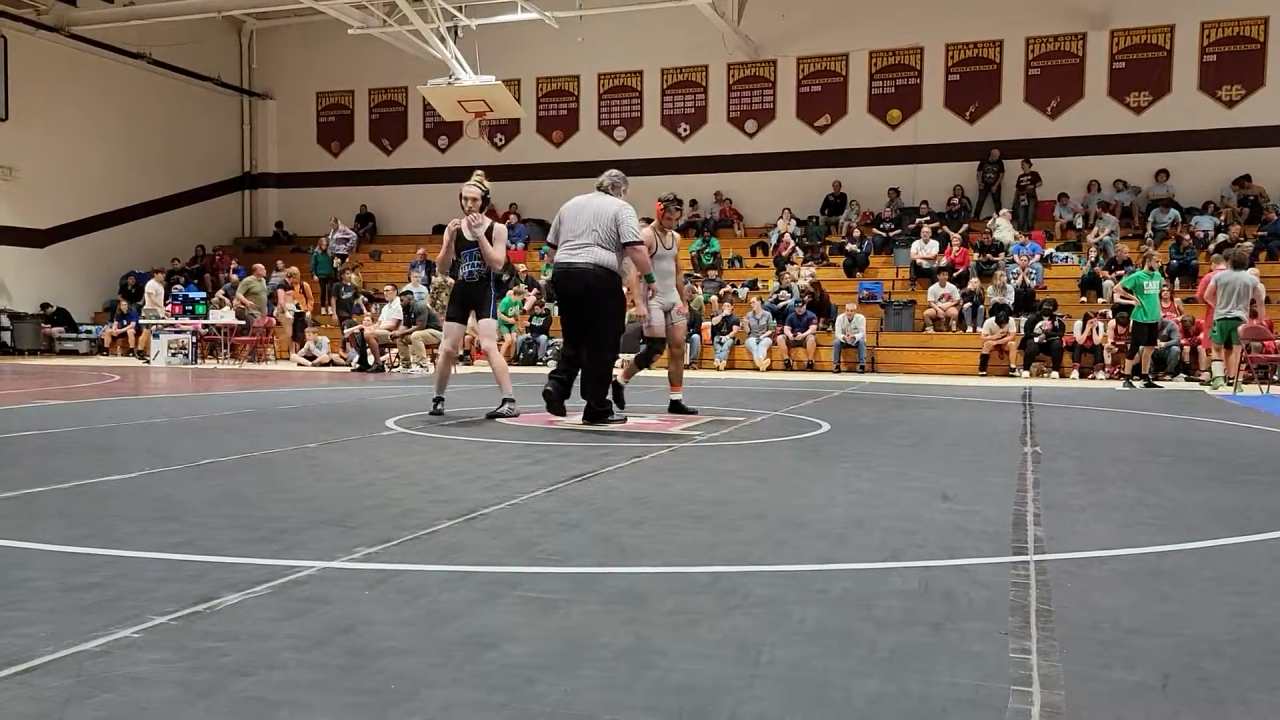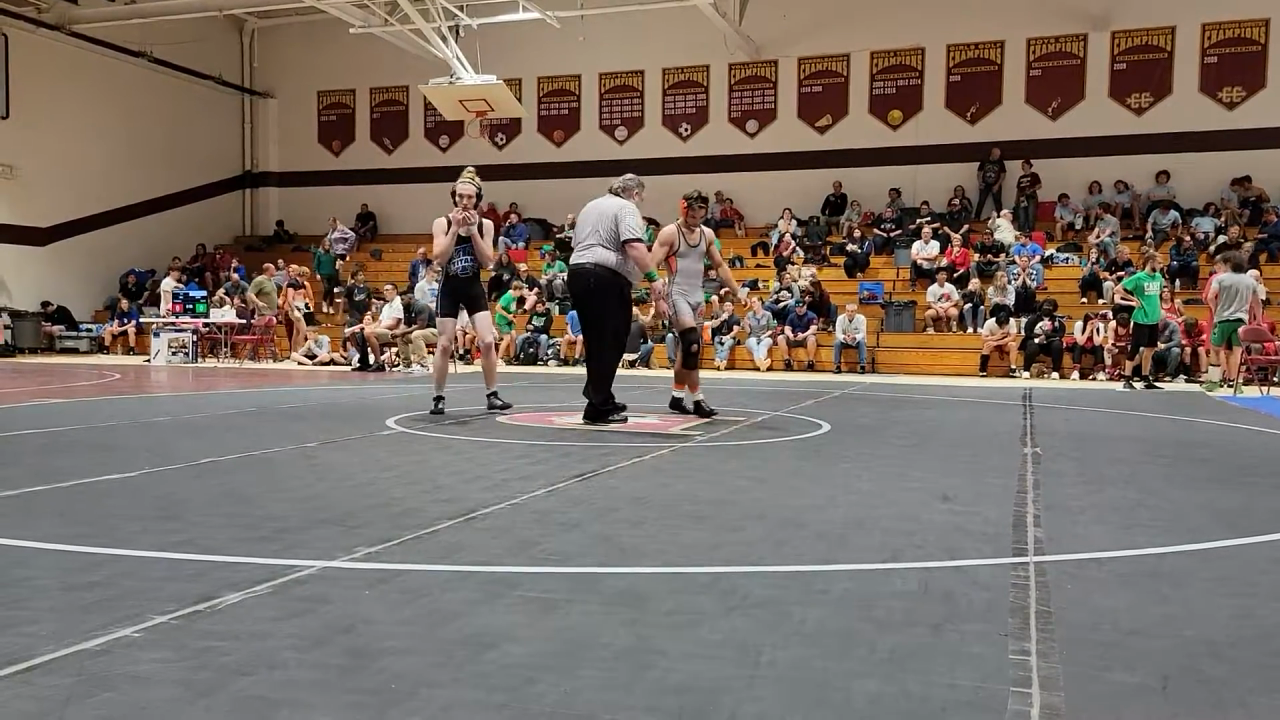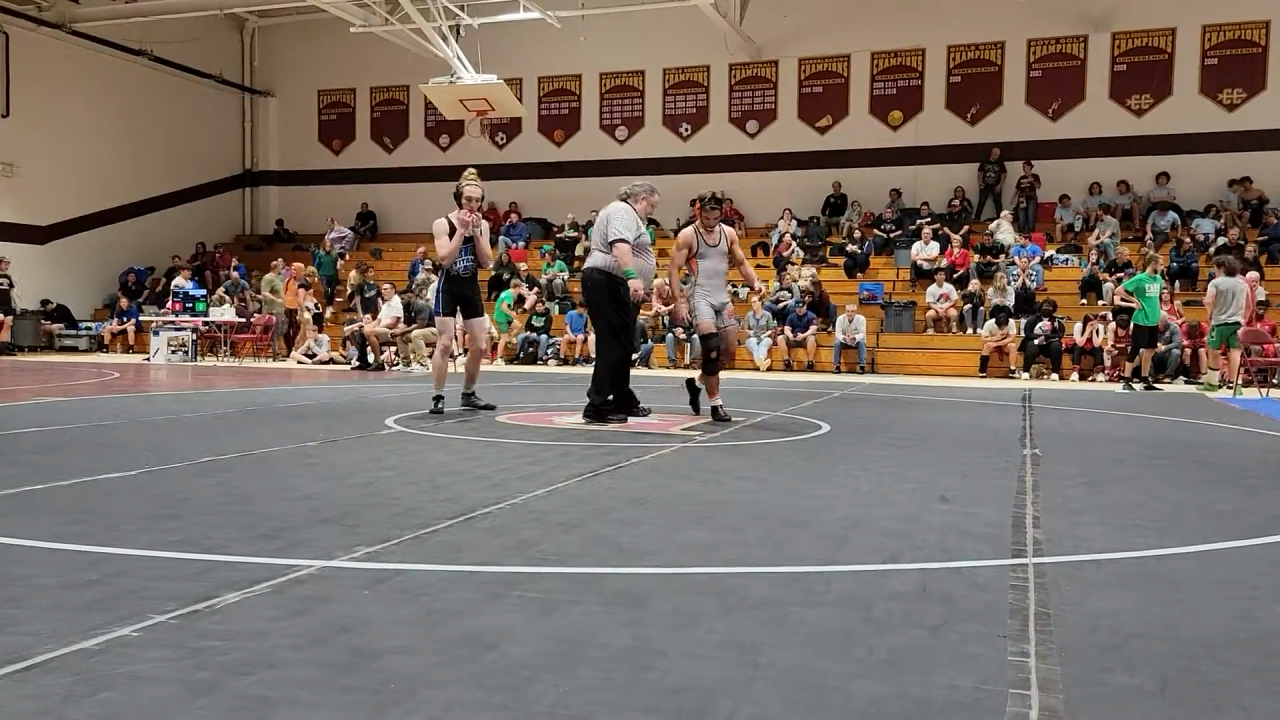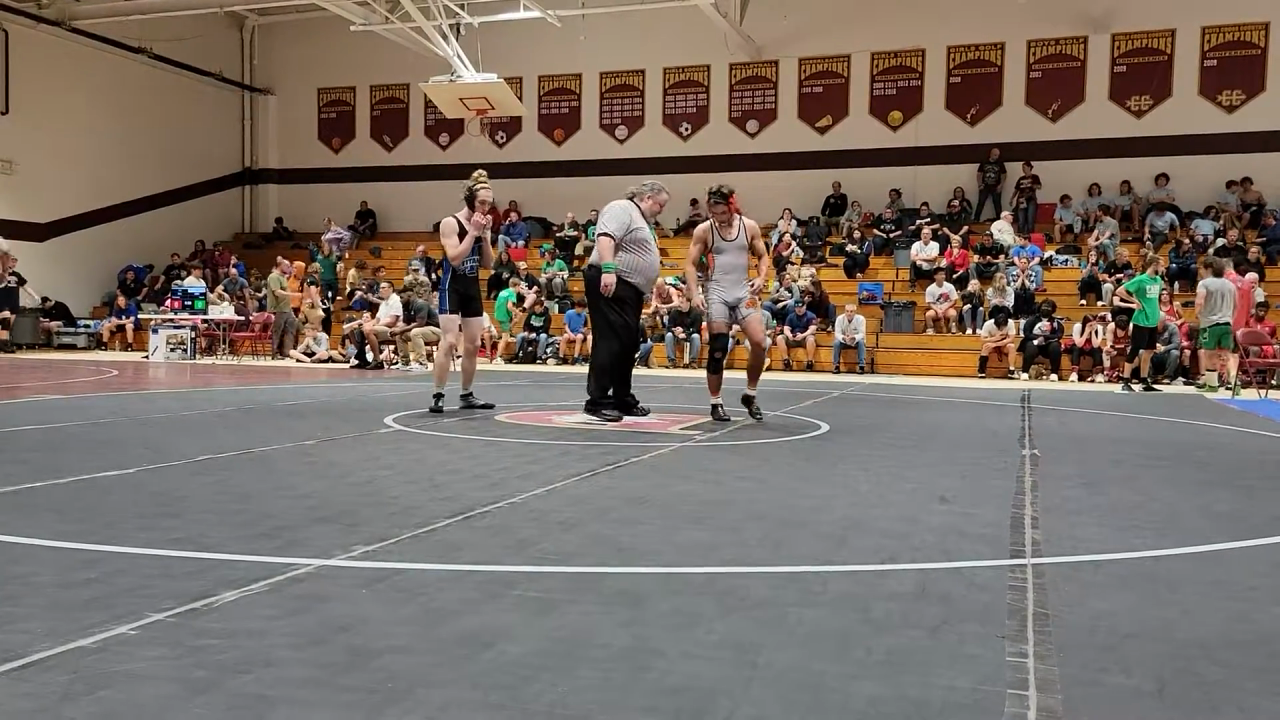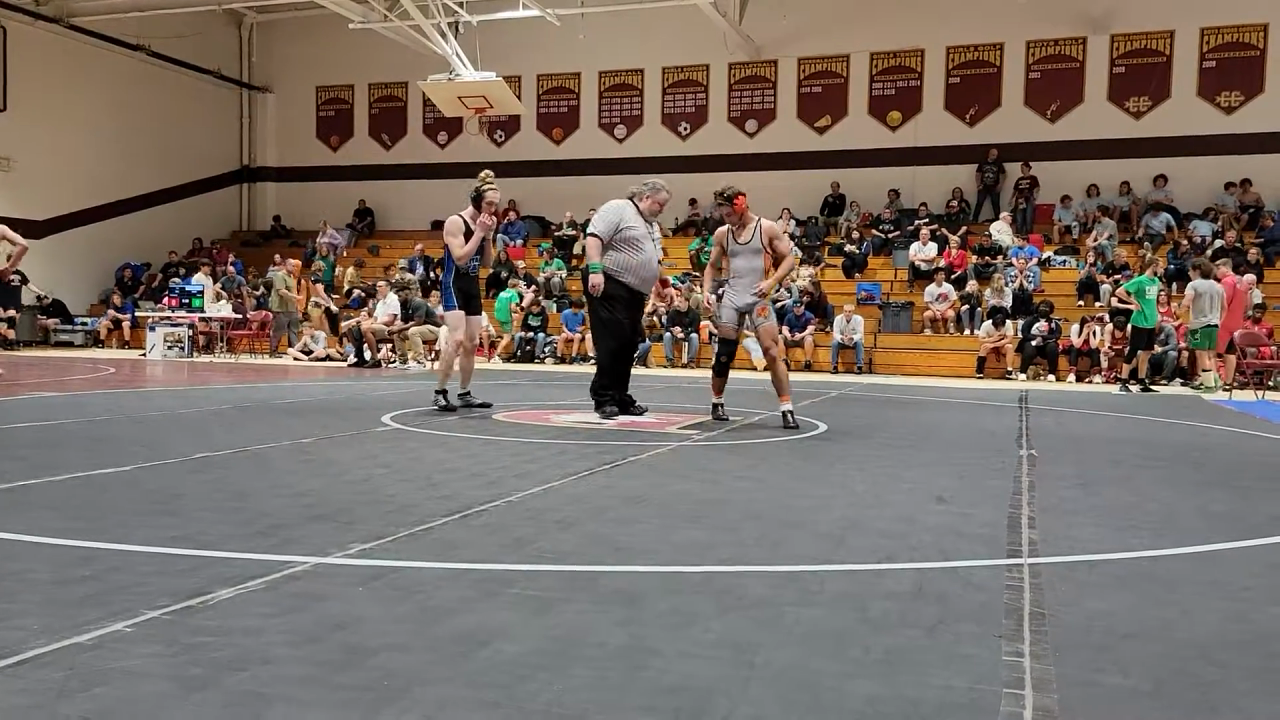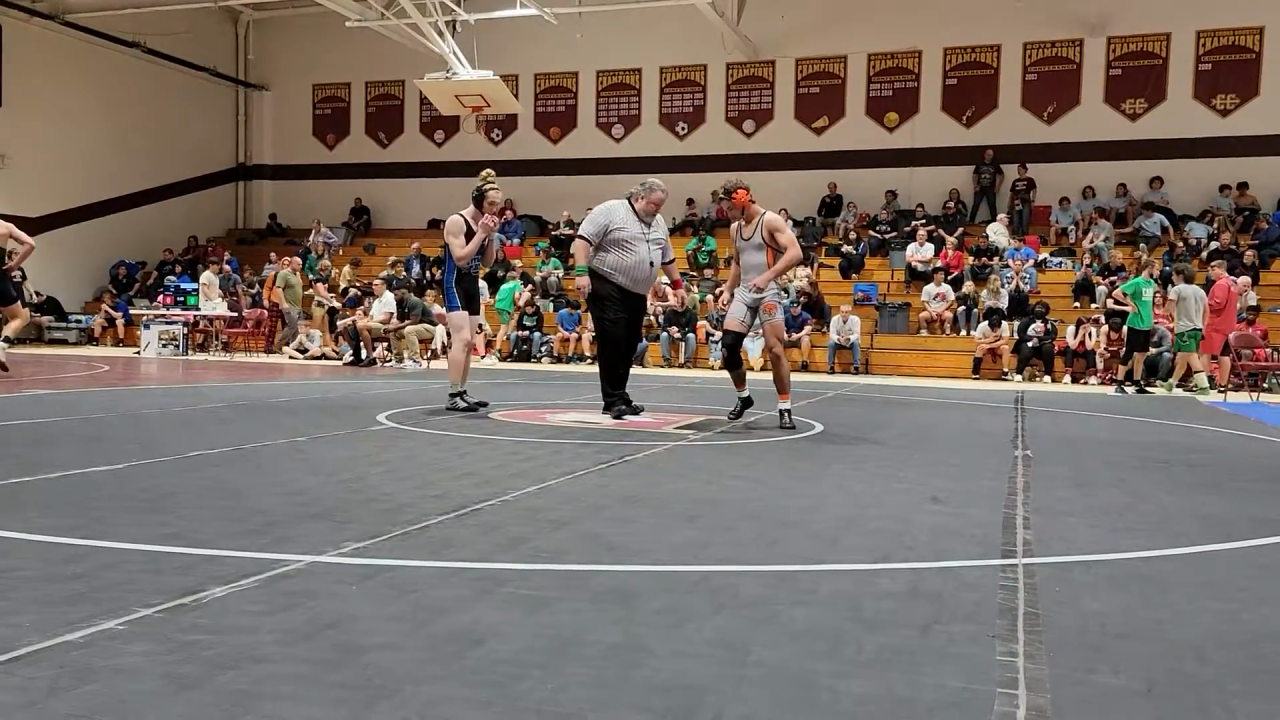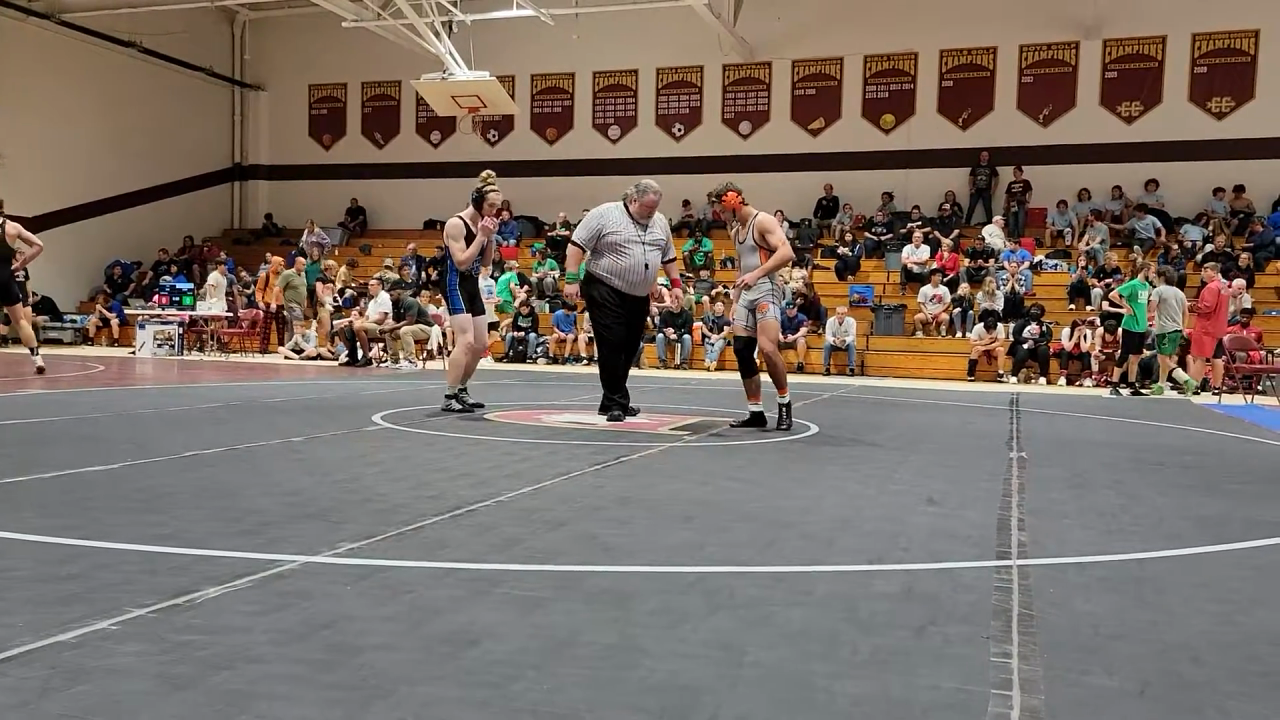
dt=0.2s
person 1, frame 1
left shoulder: (570, 205)
right shoulder: (621, 208)
left elbow: (552, 246)
right elbow: (636, 248)
right wrist: (649, 278)
left hip: (564, 277)
right hip: (598, 280)
left knee: (575, 341)
right knee: (601, 345)
left ankle: (556, 385)
right ankle: (597, 409)
person 1, frame 2
left shoulder: (590, 207)
right shoulder: (626, 209)
left elbow: (579, 245)
right elbow: (634, 246)
right wrist: (653, 278)
left hip: (578, 276)
right hip: (605, 280)
left knee: (597, 342)
right knee: (608, 344)
left ankle: (600, 400)
right ankle: (599, 408)
person 1, frame 3
left shoulder: (619, 211)
right shoulder: (624, 213)
right elbow: (620, 247)
left wrist: (630, 279)
right wrist: (632, 277)
left hip: (604, 284)
right hip: (609, 285)
left knee: (619, 345)
right knee: (613, 345)
left ankle: (624, 402)
right ankle: (598, 407)
person 1, frame 4
left shoulder: (640, 217)
right shoulder: (621, 209)
right elbow: (605, 238)
left wrist: (649, 287)
right wrist: (608, 271)
left hip: (628, 289)
right hip: (611, 284)
left knee: (628, 344)
right knee: (613, 341)
left ankle: (623, 400)
right ankle: (597, 401)
person 1, frame 5
left shoulder: (650, 223)
right shoulder: (616, 209)
left elbow: (652, 258)
right elbow: (593, 238)
left wrist: (664, 285)
right wrist: (595, 271)
left hip: (633, 291)
right hip: (608, 286)
left knee: (629, 344)
right knee: (611, 341)
left ankle: (620, 398)
right ankle: (603, 398)
person 1, frame 6
left shoulder: (658, 223)
right shoulder: (610, 211)
left elbow: (667, 259)
right elbow: (582, 239)
left wrist: (678, 285)
right wrist: (581, 273)
left hip: (635, 294)
right hip: (606, 287)
left knee: (628, 346)
right knee: (612, 342)
left ankle: (619, 398)
right ankle: (613, 399)
person 1, frame 7
left shoulder: (660, 222)
right shoulder: (604, 214)
left elbow: (668, 256)
right elbow: (577, 245)
left wrist: (676, 284)
right wrist: (572, 279)
left hip: (638, 297)
right hip: (605, 292)
left knee: (629, 349)
right knee: (612, 348)
left ankle: (617, 400)
right ankle: (614, 404)
person 2, frame 1
left shoulder: (497, 229)
right shoulder: (454, 228)
left elbow: (496, 265)
right elbow: (442, 266)
left wrist: (479, 234)
right wrist: (449, 243)
left hip: (485, 293)
right hip: (460, 293)
left knee: (489, 347)
right knee: (448, 350)
left ankle: (509, 402)
right ankle: (438, 399)
person 2, frame 2
left shoulder: (486, 224)
right shoulder: (442, 223)
left elbow: (487, 262)
right elbow: (439, 259)
left wrist: (473, 230)
right wrist: (455, 229)
left hip: (474, 288)
right hip: (449, 288)
left knee: (487, 341)
right knee: (445, 344)
left ankle: (492, 395)
right ankle: (438, 398)
person 2, frame 3
left shoulder: (482, 226)
right shoulder: (443, 224)
left elbow: (487, 262)
right elbow: (444, 259)
left wrist: (476, 232)
right wrist: (460, 230)
left hip: (471, 288)
right hip: (448, 288)
left knee: (480, 347)
right knee: (445, 344)
left ankle: (468, 394)
right ankle: (438, 397)
person 2, frame 4
left shoulder: (483, 226)
right shoulder: (450, 223)
left elbow: (488, 263)
right elbow: (455, 259)
left wrist: (484, 235)
right wrist: (472, 232)
left hip: (473, 287)
right hip: (452, 286)
left knee: (473, 345)
right knee: (450, 341)
left ankle: (466, 395)
right ankle: (438, 396)
person 2, frame 5
left shoulder: (485, 224)
right shoulder: (455, 222)
left elbow: (487, 263)
right elbow: (460, 257)
left wrist: (489, 235)
right wrist: (479, 232)
left hip: (473, 286)
right hip: (454, 285)
left knee: (472, 343)
right knee: (457, 339)
left ankle: (464, 394)
right ankle: (440, 392)
person 2, frame 6
left shoulder: (484, 224)
right shoulder: (456, 221)
left elbow: (487, 262)
right elbow: (460, 259)
left wrist: (491, 236)
right wrist: (481, 233)
left hip: (472, 285)
right hip: (455, 285)
left knee: (469, 343)
right knee: (462, 339)
left ankle: (461, 392)
right ankle: (453, 396)
person 2, frame 7
left shoulder: (483, 225)
right shoulder: (456, 224)
left elbow: (486, 263)
right elbow: (461, 263)
left wrist: (490, 238)
right wrist: (481, 236)
left hip: (473, 287)
right hip: (457, 287)
left knee: (481, 344)
right knee: (466, 341)
left ankle: (460, 389)
right ankle: (449, 398)
person 3, frame 1
left shoulder: (675, 237)
right shoulder: (645, 236)
right elbow: (632, 271)
left wrist: (683, 300)
right wrist: (639, 303)
left hip: (672, 298)
right hip: (652, 299)
left knee: (678, 348)
right knee: (654, 350)
left ankle: (676, 400)
right ankle: (620, 381)
person 3, frame 2
left shoulder: (707, 234)
right shoulder: (669, 233)
left elbow: (720, 265)
right elbow: (652, 266)
left wrist: (736, 290)
left hip: (697, 296)
right hip: (677, 295)
left knee: (689, 348)
right knee: (691, 343)
left ankle: (678, 398)
right ankle: (696, 399)
person 3, frame 3
left shoulder: (729, 233)
right shoulder: (687, 235)
left elbow: (741, 263)
right elbow: (673, 270)
left wrist: (755, 282)
right wrist: (679, 302)
left hip: (723, 297)
right hip: (700, 297)
left knee: (729, 351)
right knee: (712, 349)
left ankle: (696, 384)
right ankle: (715, 404)
person 3, frame 4
left shoulder: (750, 226)
right shoulder: (703, 230)
left elbow: (763, 255)
right elbow: (690, 264)
left wrist: (762, 277)
right wrist: (694, 293)
left hip: (744, 292)
right hip: (716, 293)
left knee: (759, 343)
right knee: (718, 350)
left ankle: (750, 396)
right ankle: (716, 403)
person 3, frame 5
left shoulder: (768, 228)
right shoulder: (721, 234)
left elbow: (788, 258)
right elbow: (712, 266)
left wrist: (771, 282)
right wrist: (706, 290)
left hip: (758, 297)
right hip: (731, 298)
left knee: (772, 352)
right knee: (724, 354)
left ankle: (787, 410)
right ankle: (717, 403)
person 3, frame 6
left shoulder: (772, 221)
right shoulder: (735, 228)
left elbow: (795, 253)
left wrist: (768, 276)
right wrist: (727, 291)
left hip: (768, 293)
right hip: (743, 293)
left knee: (775, 351)
right knee: (729, 345)
left ankle: (785, 409)
right ankle: (743, 396)
person 3, frame 7
left shoulder: (764, 221)
right shoulder: (736, 231)
left elbow: (786, 253)
left wrist: (757, 274)
right wrist: (735, 300)
left hip: (767, 291)
right hip: (746, 295)
left knee: (768, 349)
right knee: (742, 353)
left ankle: (784, 402)
right ankle: (756, 413)
